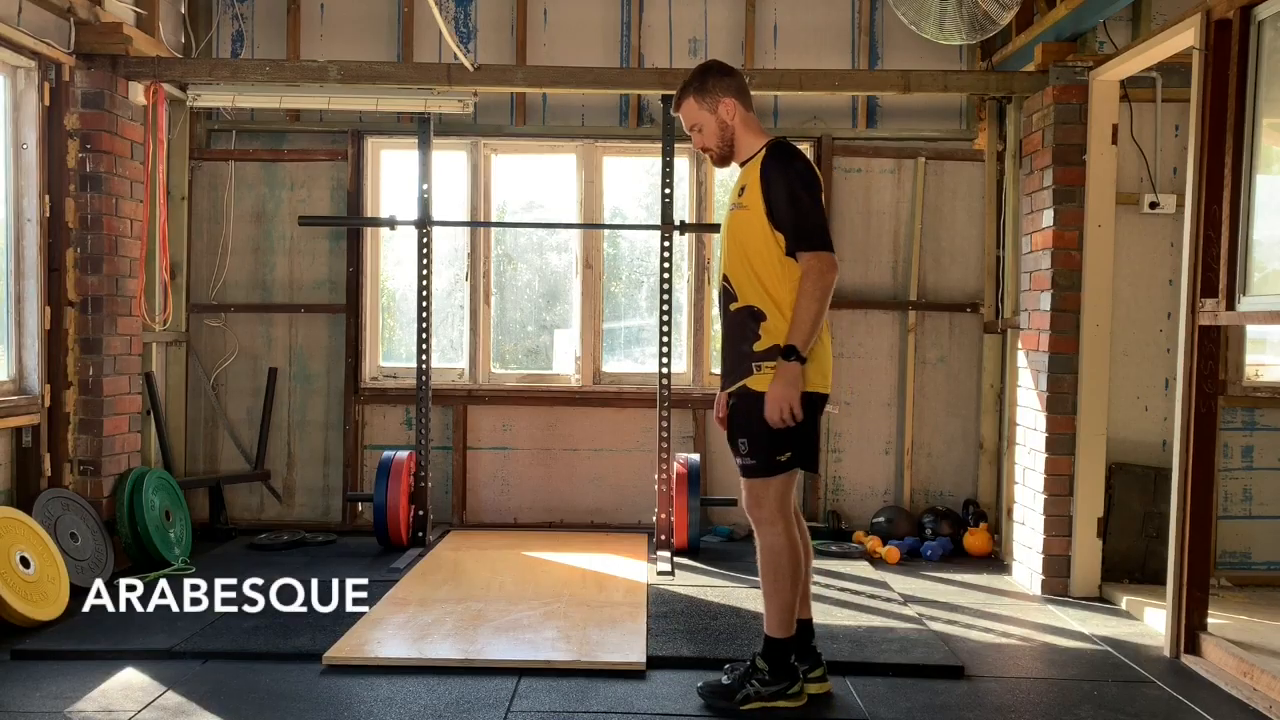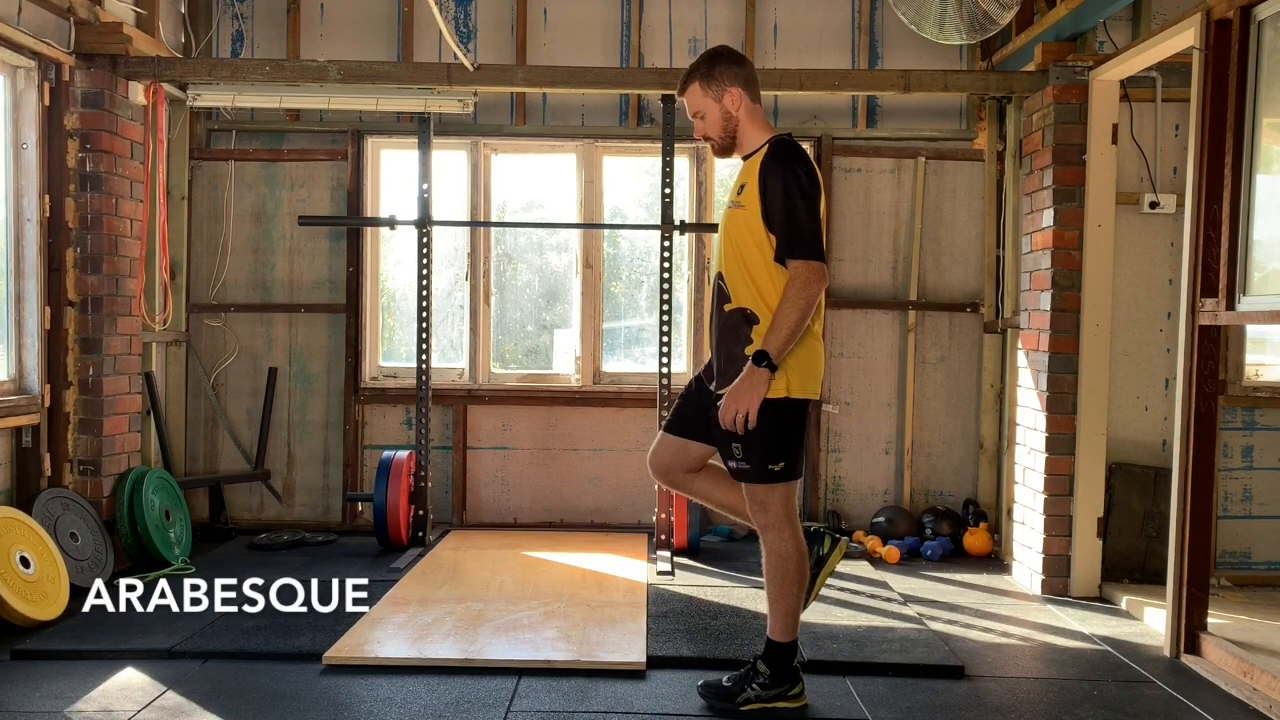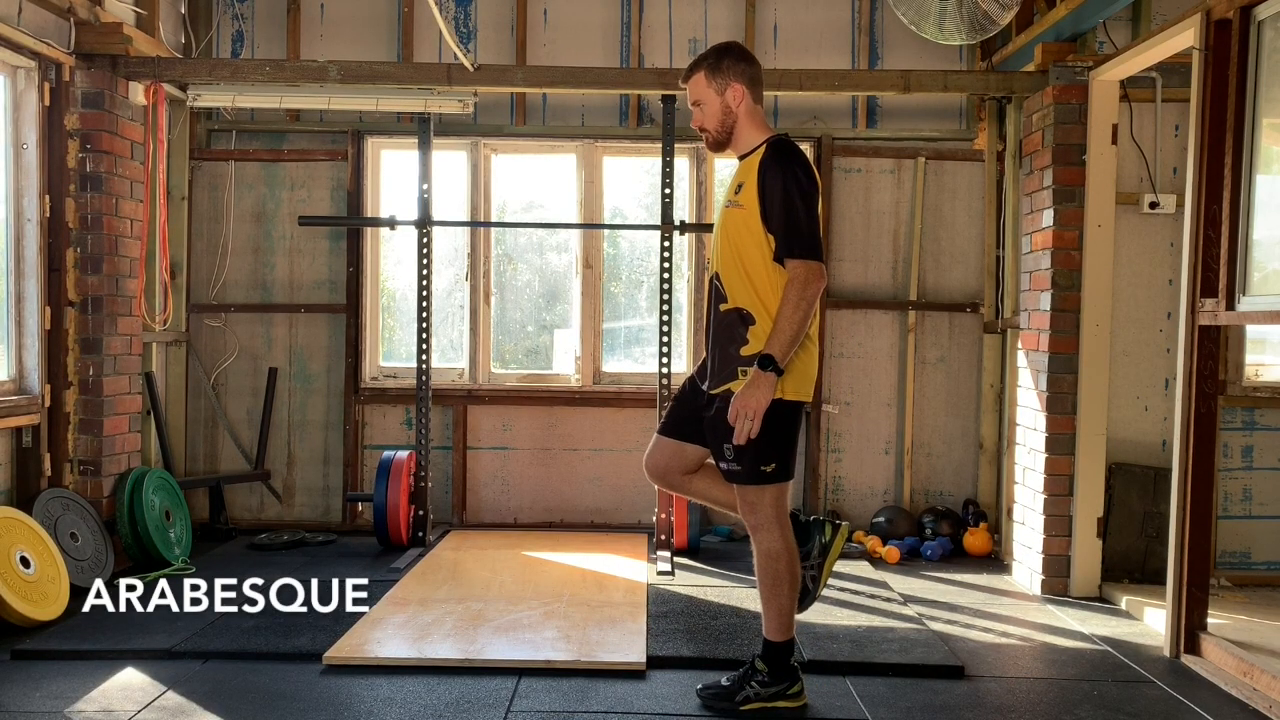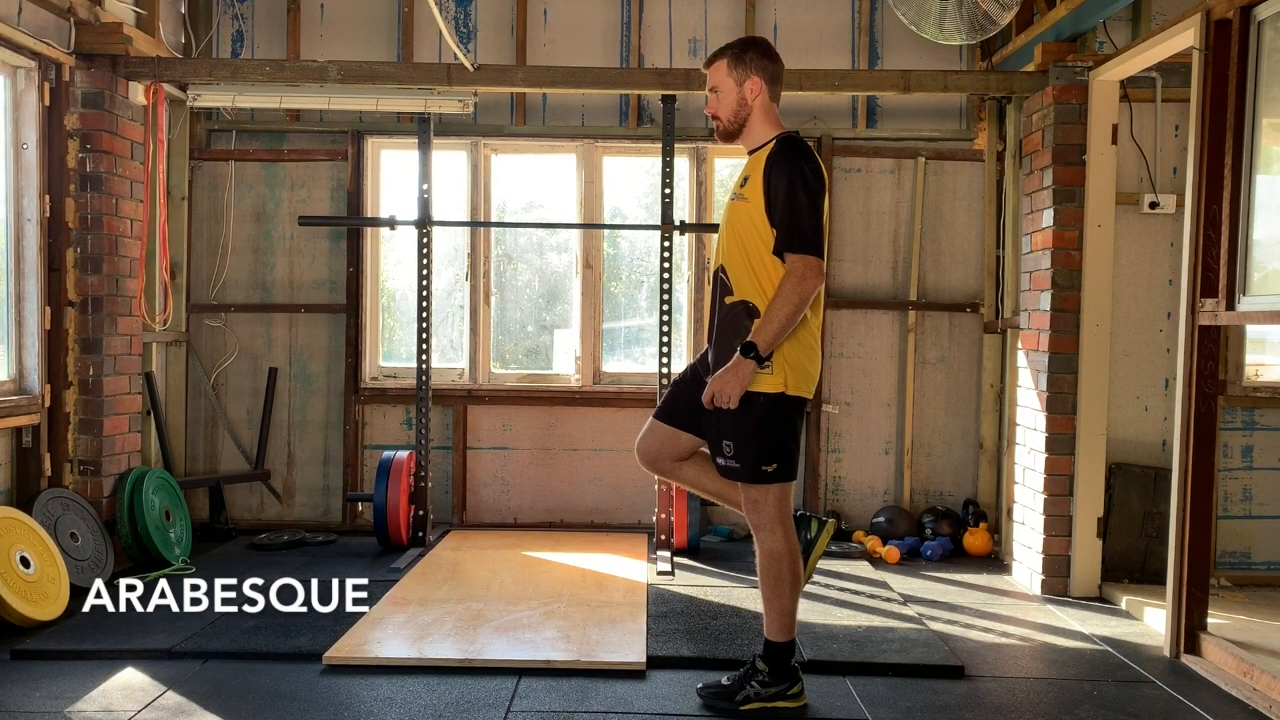
dt=0.7s
person 1, frame 1
left shoulder: (782, 165)
right shoulder: (751, 177)
left elbow: (820, 267)
left wrist: (788, 363)
right wrist: (733, 382)
left hip: (781, 375)
right hip: (755, 374)
left knee: (767, 509)
right knee: (774, 510)
left ankle: (779, 670)
right ankle: (801, 654)
person 1, frame 2
left shoulder: (783, 163)
right shoulder: (753, 169)
left elbow: (809, 276)
left wrist: (761, 369)
left hip: (769, 376)
right hip: (734, 367)
left knee: (770, 512)
right knee: (668, 462)
left ankle: (779, 674)
right ankle: (805, 547)
person 1, frame 3
left shoulder: (781, 163)
right shoulder: (749, 169)
left elbow: (807, 275)
left wrist: (767, 372)
left hip: (763, 374)
right hip: (726, 367)
left knee: (762, 515)
right knee: (664, 465)
left ankle: (778, 674)
right ankle: (803, 538)
person 1, frame 4
left shoulder: (789, 159)
right shoulder: (757, 164)
left elbow: (805, 273)
left wrist: (749, 358)
left hip: (764, 370)
right hip: (730, 359)
left knee: (763, 514)
right knee: (657, 449)
left ankle: (777, 674)
right ankle: (794, 529)
